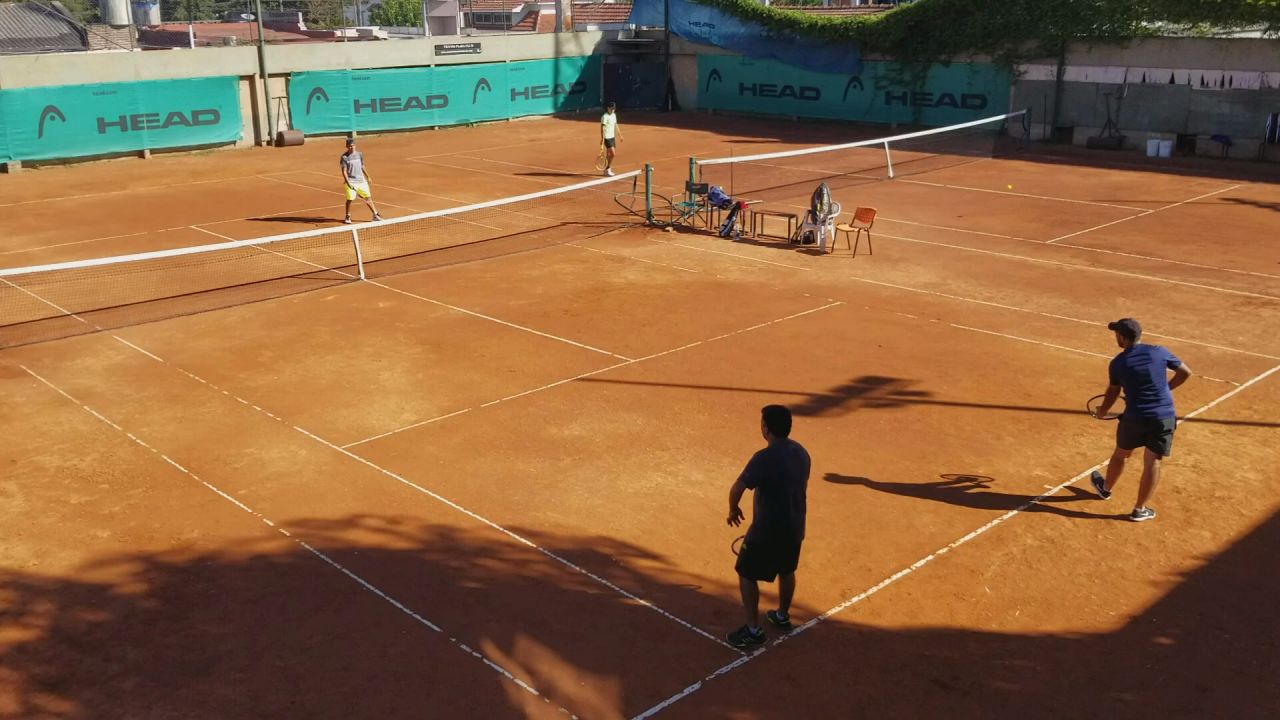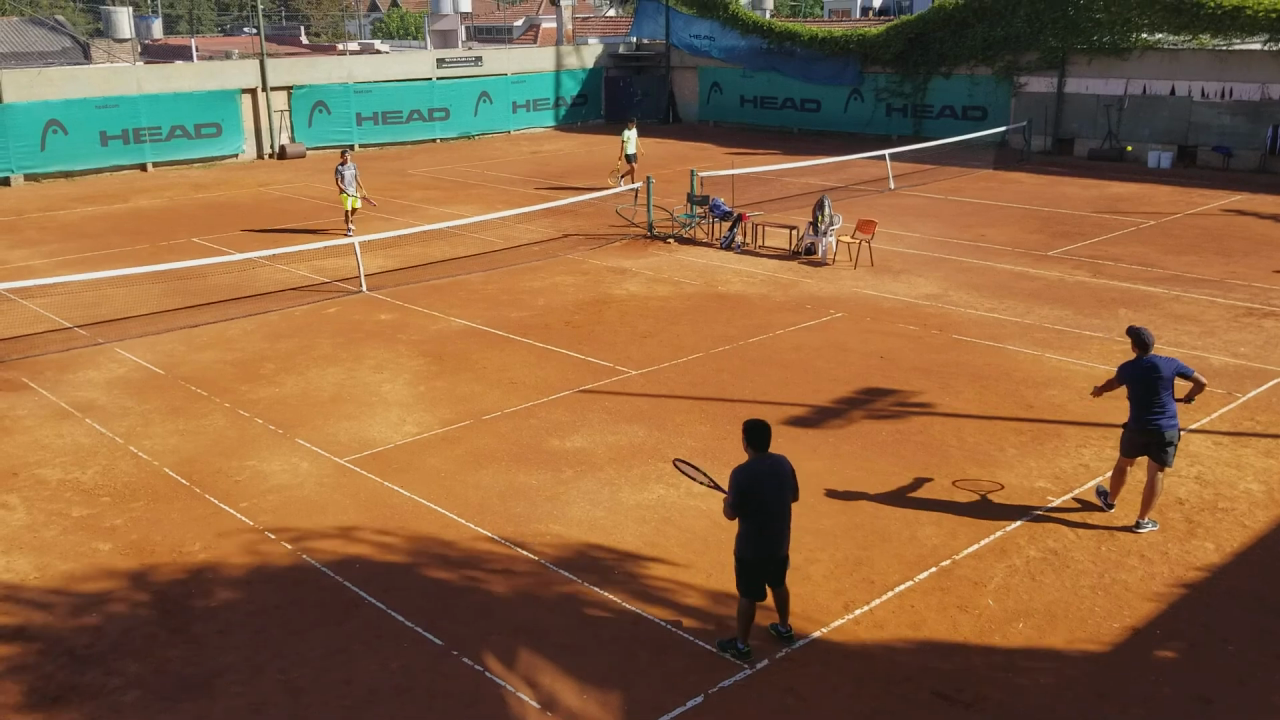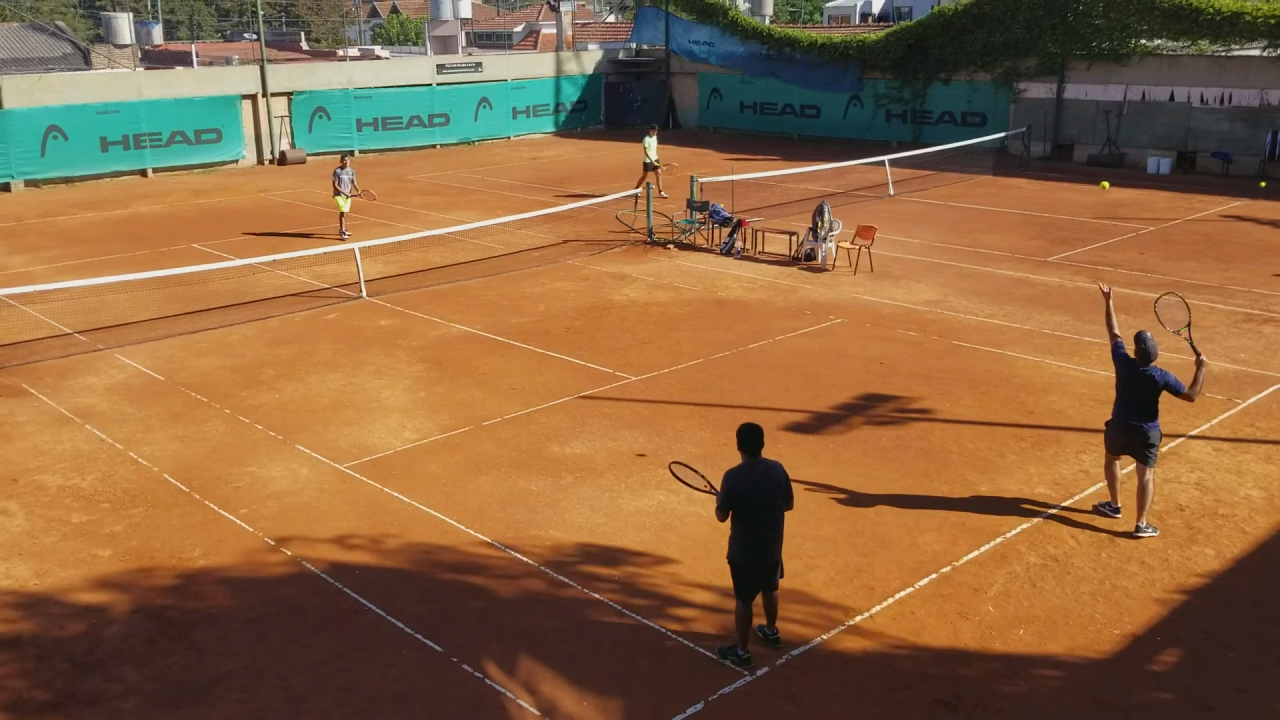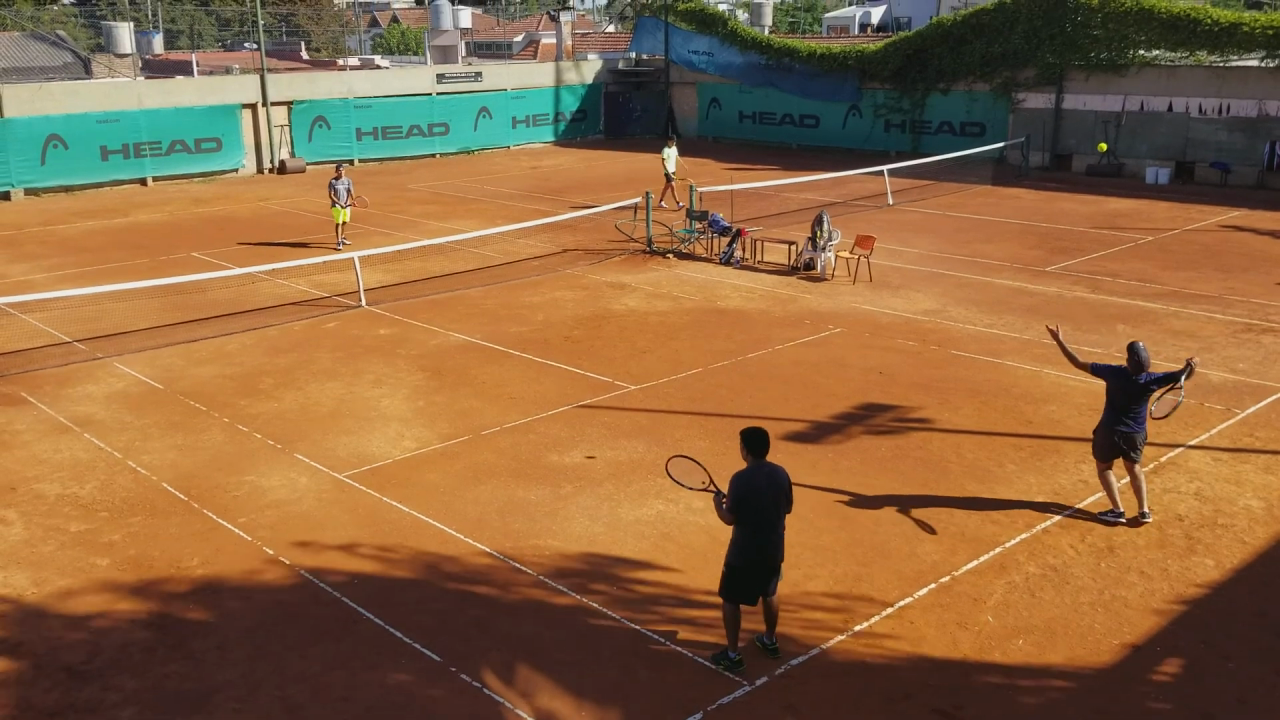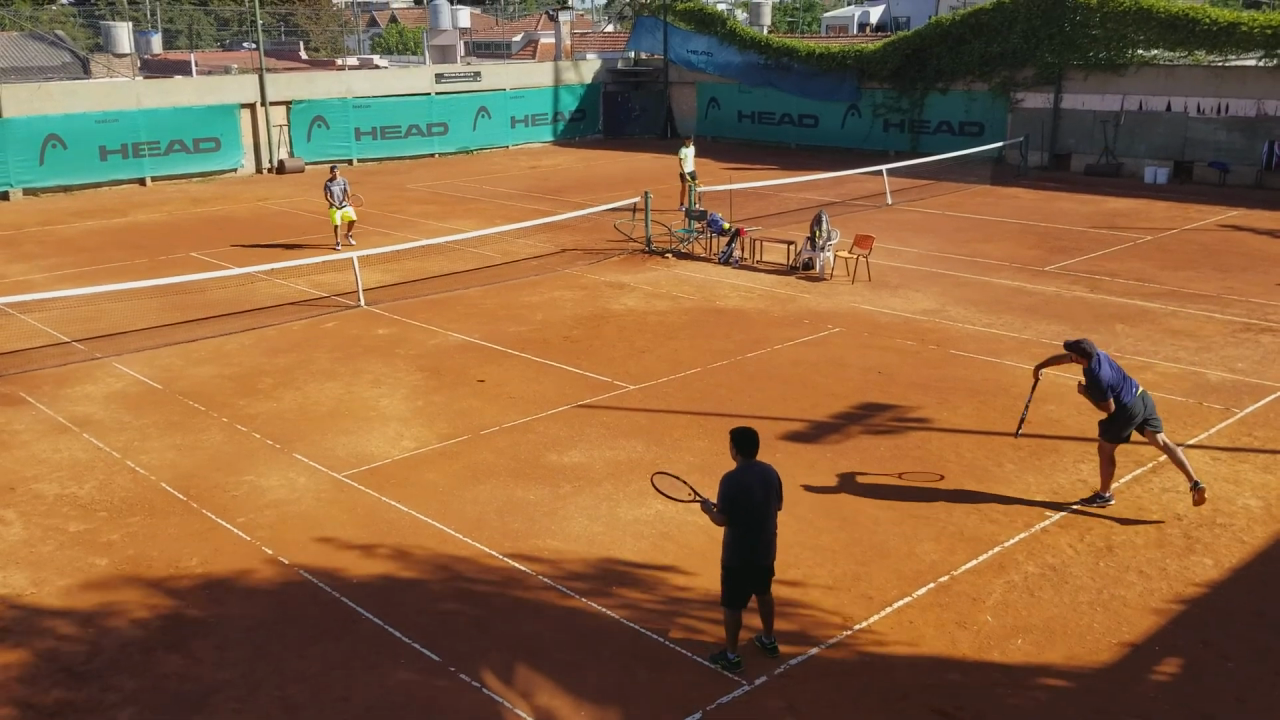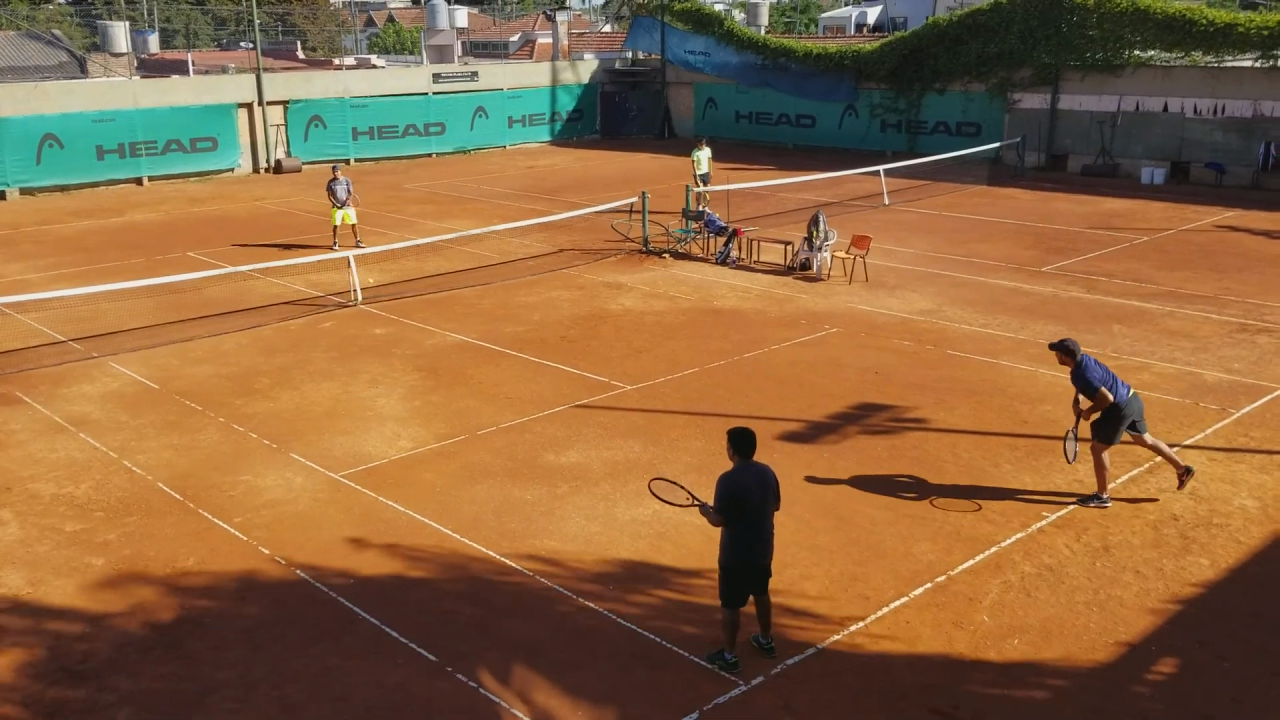
dt=0.4s
person 1, frame 1
left shoulder: (764, 458)
right shoulder: (801, 452)
left elbow: (736, 489)
left wrist: (733, 511)
left hip: (766, 532)
right hip: (794, 528)
left knee: (747, 574)
right knee: (787, 572)
left ankle: (752, 630)
right ankle: (782, 616)
person 1, frame 2
left shoulder: (741, 473)
right shoulder: (784, 464)
left elbow: (731, 514)
right elbow: (794, 496)
left wrist: (727, 502)
left hip: (751, 546)
right hip: (780, 541)
left knee: (748, 596)
right knee: (778, 584)
left ankle: (741, 645)
right ankle: (784, 628)
person 1, frame 3
left shoulder: (733, 477)
right shoulder: (778, 470)
left elbow: (721, 516)
right elbow: (789, 505)
left wrist: (720, 501)
left hip: (744, 550)
right hip: (772, 546)
left knee: (743, 599)
right knee: (770, 590)
left ankle: (741, 651)
right ankle: (771, 631)
person 1, frame 4
left shoulder: (741, 479)
right shoulder: (781, 474)
left elbow: (729, 518)
right elbow: (788, 509)
left wrist: (718, 504)
left hip: (743, 553)
right hip: (773, 550)
left knee: (730, 600)
right knee: (769, 595)
left ankle: (732, 655)
right ankle: (770, 641)
person 1, frame 5
left shoulder: (731, 480)
right shoulder: (771, 473)
left elbow: (721, 520)
right elbow: (778, 506)
left wrist: (708, 509)
left hip: (738, 554)
right hip: (765, 549)
left knee: (732, 605)
right knee: (764, 594)
left ankle: (731, 656)
right ankle: (769, 640)
person 1, frame 6
left shoulder: (728, 480)
right shoulder: (767, 473)
left elbow: (718, 520)
right elbow: (775, 506)
left wrist: (706, 511)
left hip: (735, 554)
right hip: (763, 549)
left knee: (730, 605)
right knee: (761, 594)
left ankle: (729, 656)
right ankle: (766, 640)
person 2, frame 1
left shoulder: (1118, 362)
right shoulder: (1159, 352)
left elbow: (1113, 392)
right elbow: (1185, 372)
left wrist: (1104, 409)
left hip: (1135, 418)
right hip: (1164, 417)
left knee: (1121, 454)
right knee: (1153, 462)
left ankle: (1106, 489)
right ankle: (1140, 509)
person 2, frame 2
left shoulder: (1127, 369)
right shoulder: (1169, 364)
left elbow: (1114, 383)
right elbow: (1202, 382)
left wrist: (1100, 390)
right wrist: (1189, 396)
left hip: (1137, 428)
right hip: (1166, 430)
left knee: (1124, 463)
right knee: (1156, 474)
left ankle: (1110, 501)
right ankle: (1143, 520)
person 2, frame 3
left shoulder: (1124, 364)
right shoulder: (1161, 377)
left elbow: (1114, 334)
right elbow: (1191, 396)
left wrist: (1108, 302)
right wrist: (1200, 368)
left hip: (1119, 427)
right hip: (1147, 433)
left knee: (1111, 461)
right knee: (1146, 476)
left ankle: (1114, 505)
right ankle: (1142, 524)
person 2, frame 4
left shoulder: (1114, 373)
right shoulder: (1151, 380)
left elbow: (1080, 365)
right elbow: (1181, 376)
left wrist: (1059, 340)
right wrist: (1190, 367)
left hip: (1111, 432)
right hip: (1135, 432)
left knee: (1104, 467)
right knee: (1133, 466)
left ankle: (1118, 511)
right ankle: (1144, 511)
person 2, frame 5
left shoulder: (1098, 379)
right shoulder: (1096, 355)
left elbow: (1109, 409)
right elbow: (1064, 357)
left wrist: (1086, 393)
right wrist: (1041, 366)
left hip: (1129, 410)
right hip: (1142, 398)
left knee: (1105, 449)
right knee: (1163, 443)
left ankle: (1105, 494)
right ankle: (1194, 483)
person 2, frame 6
left shoulder: (1083, 375)
right shoulder: (1083, 360)
left elbow: (1108, 399)
right elbow: (1084, 385)
left wrist: (1089, 411)
right wrist: (1076, 401)
left hip: (1120, 408)
right hip: (1132, 398)
left knee: (1098, 449)
right knee: (1146, 440)
left ankle: (1102, 496)
right ankle: (1182, 468)
